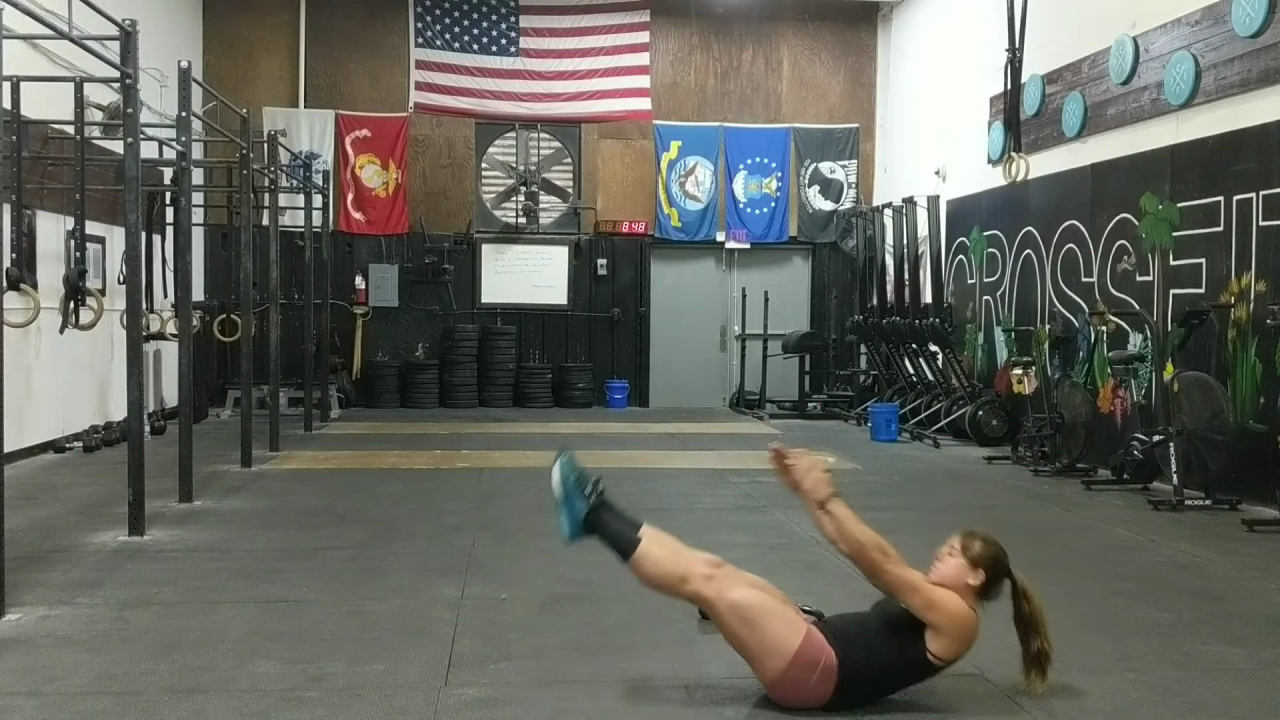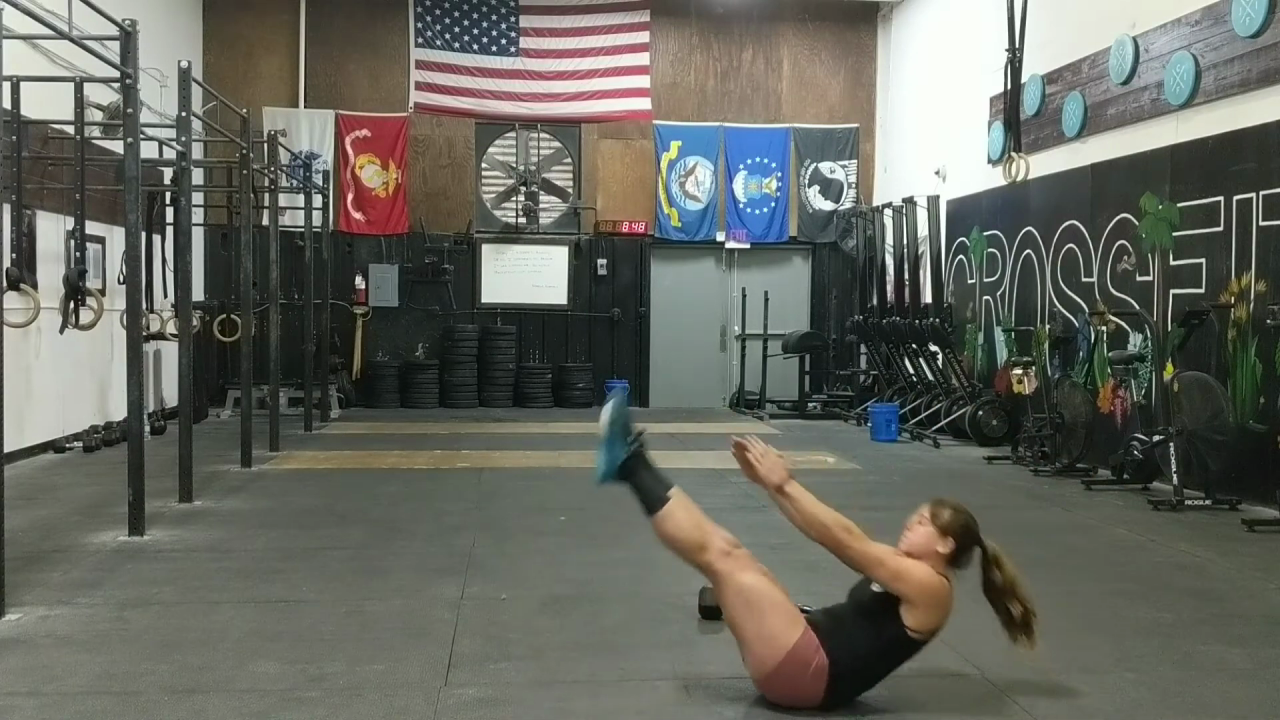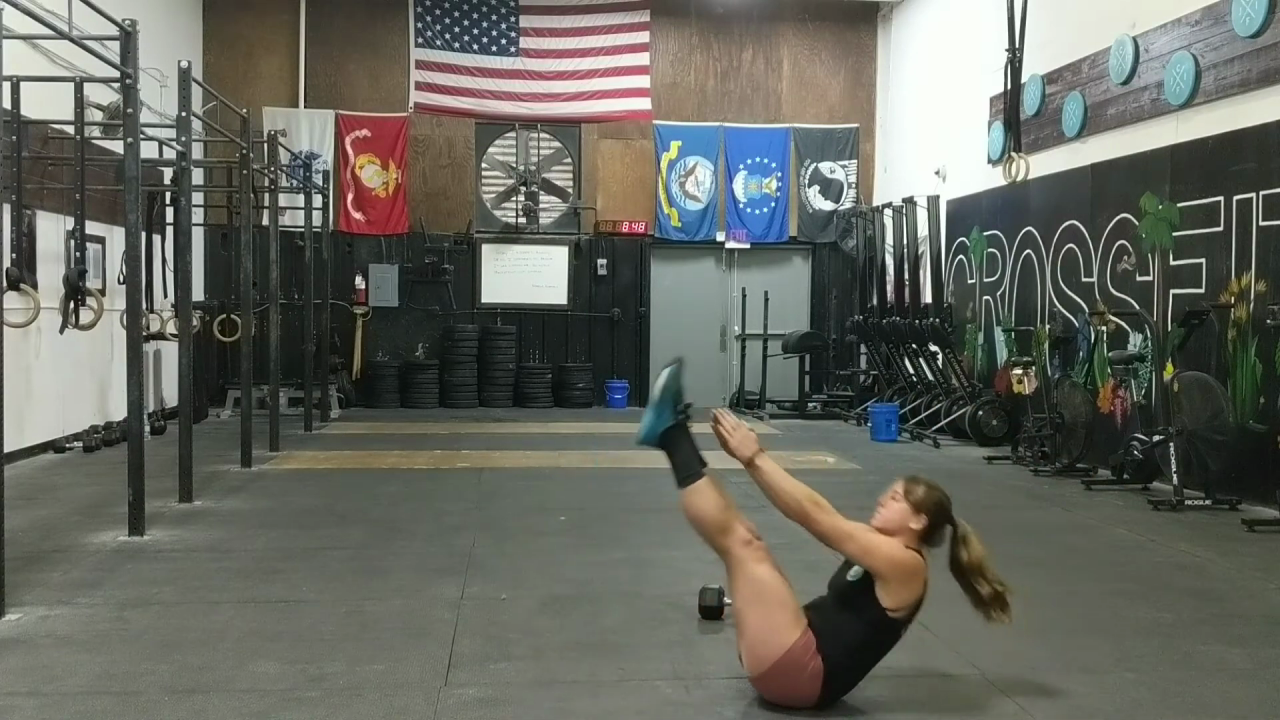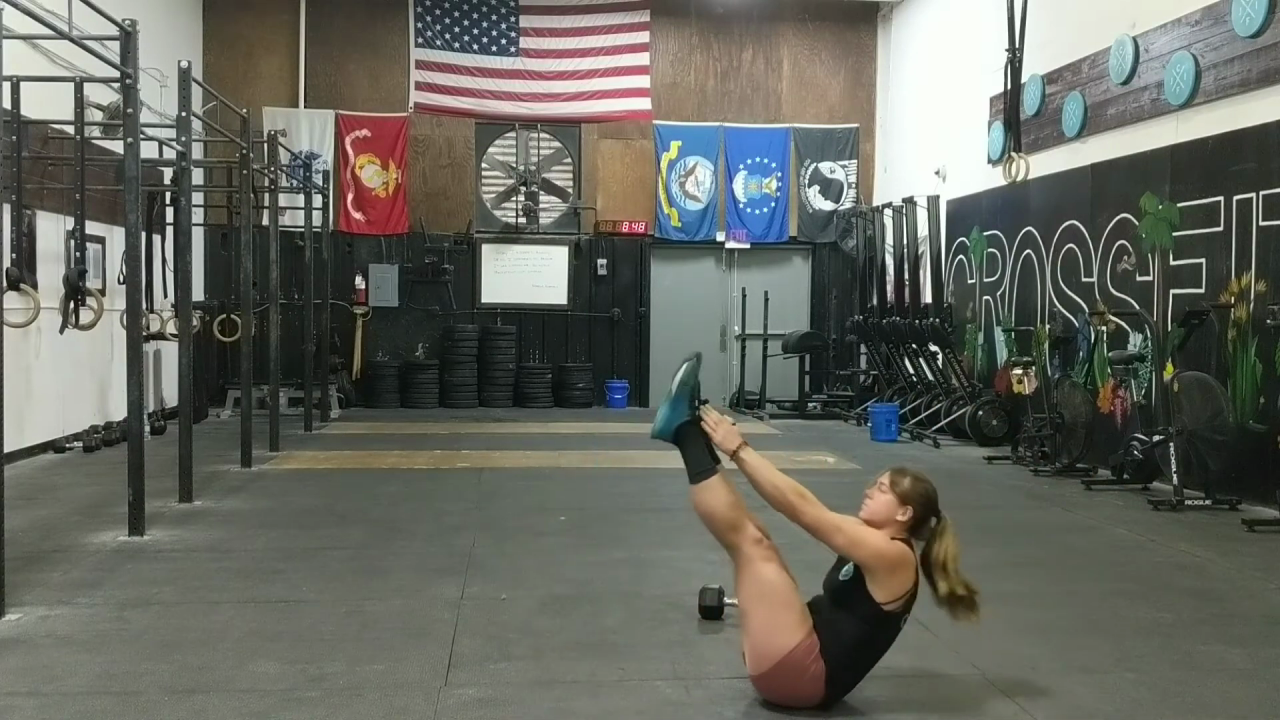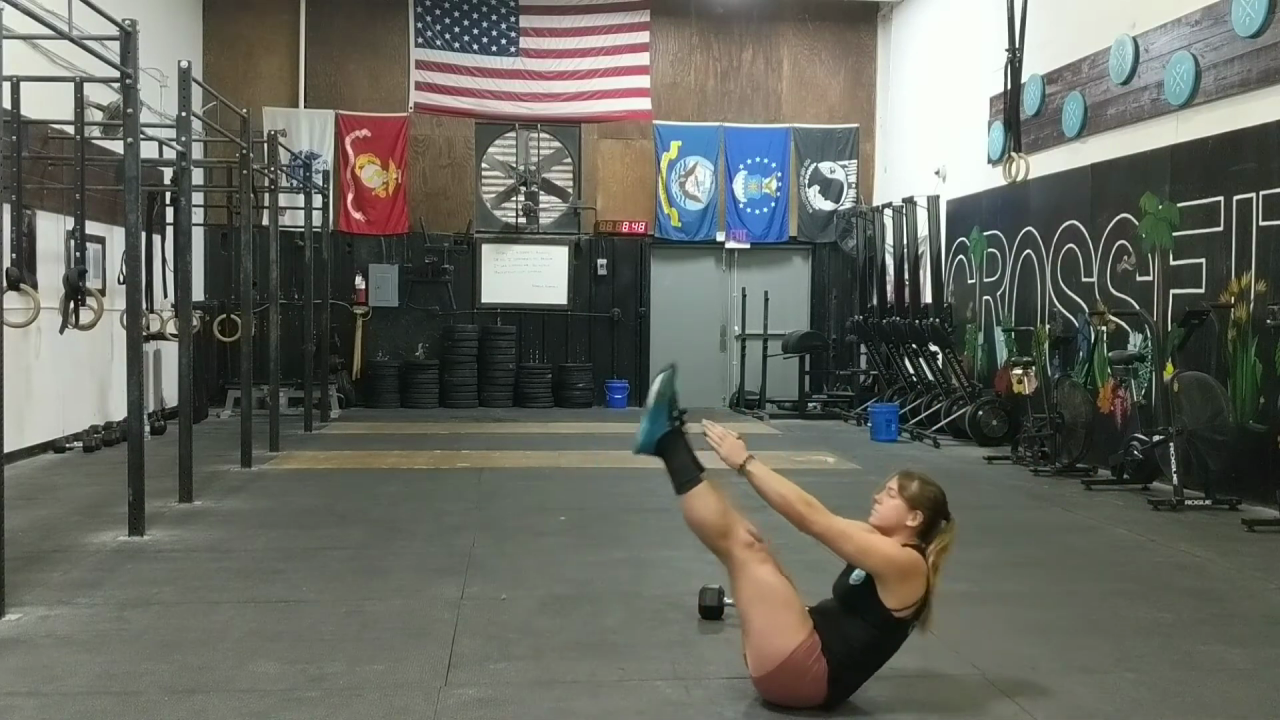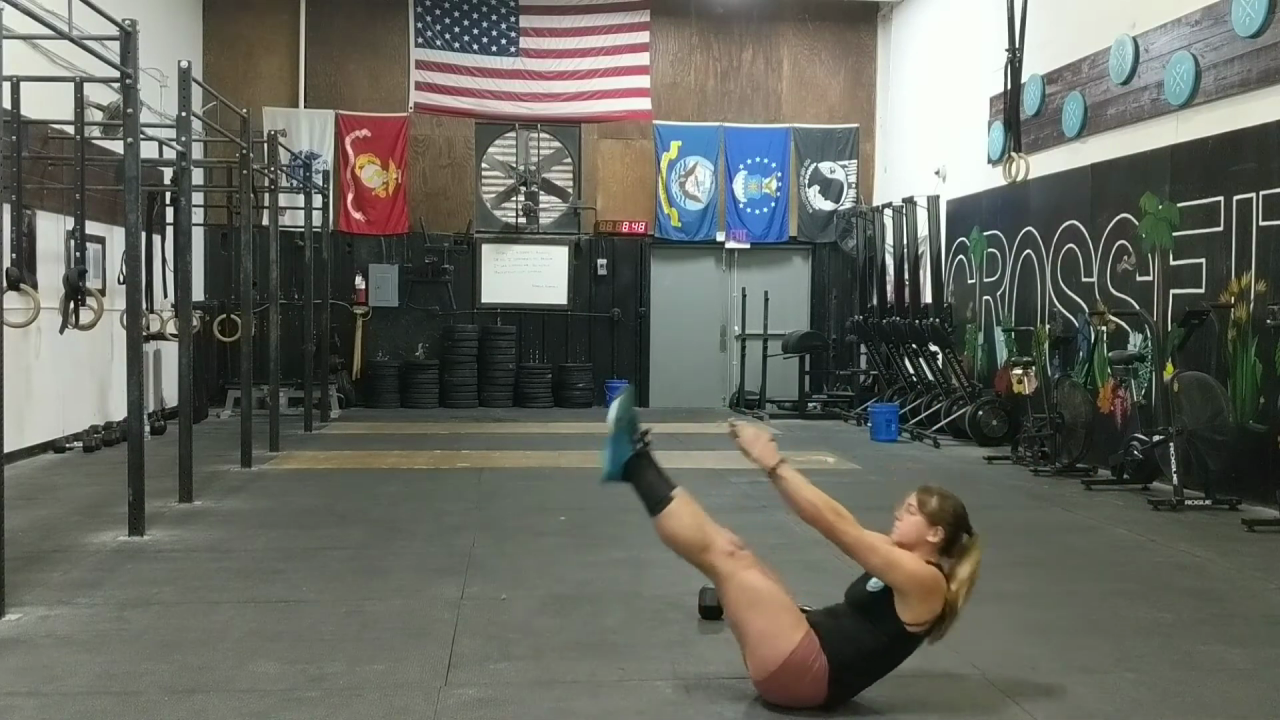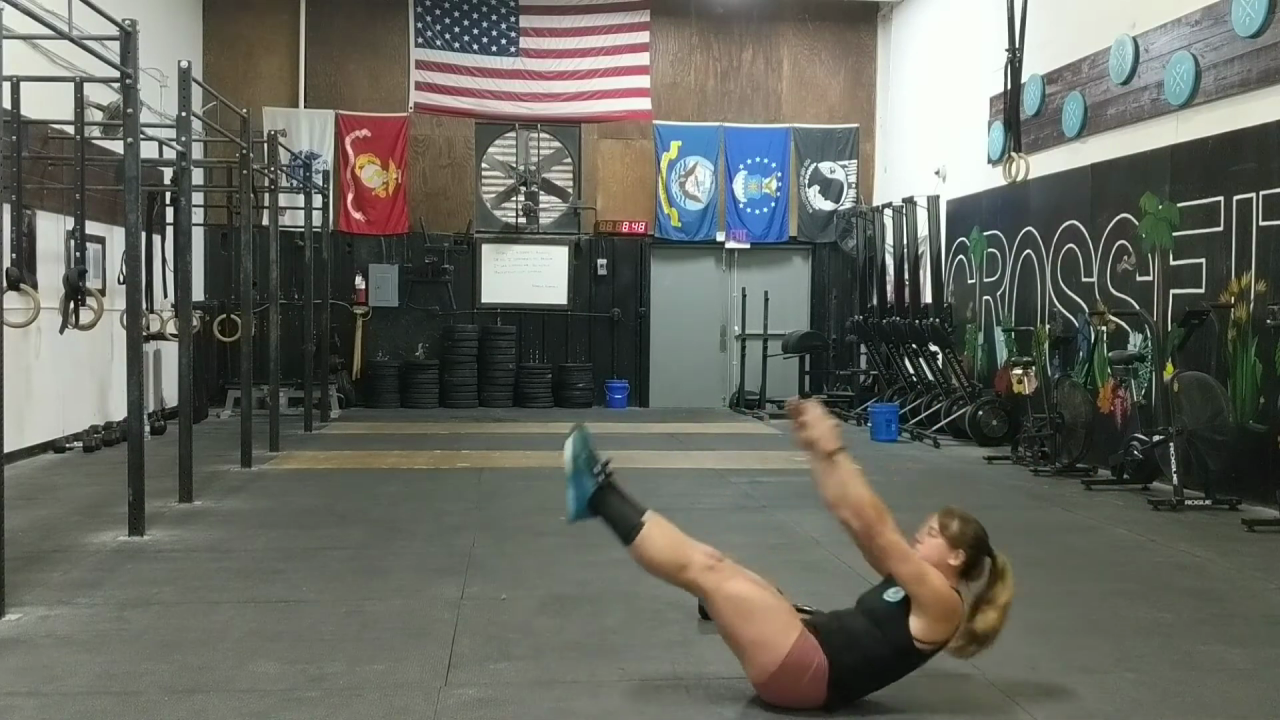
dt=0.1s
person 1, frame 1
left shoulder: (956, 619)
right shoulder: (927, 601)
left elbow: (878, 561)
right elbow: (855, 549)
left wrist: (827, 500)
right wrist: (807, 490)
left hip: (816, 673)
right hip: (817, 642)
left knee: (705, 582)
right knee: (711, 569)
left ankle: (596, 516)
right ankle: (596, 513)
person 1, frame 2
left shoulder: (926, 585)
right shoulder: (898, 568)
left elbow: (842, 536)
right elbow: (840, 538)
left wrist: (783, 484)
right wrist: (770, 478)
left hip: (808, 677)
right hip: (799, 666)
left knee: (720, 554)
right knee: (720, 547)
left ankle: (633, 464)
right ankle: (632, 463)
person 1, frame 3
left shoulder: (901, 563)
right shoulder: (881, 550)
left elbow: (818, 516)
right elbow: (823, 518)
left wrist: (753, 458)
right wrist: (753, 458)
left hip: (798, 674)
right hip: (790, 665)
left knee: (742, 544)
right knee: (741, 540)
left ankle: (674, 433)
person 1, frame 4
left shoulder: (893, 557)
right shoulder: (873, 544)
left elbow: (807, 511)
right elbow: (802, 509)
left wrist: (739, 450)
right wrist: (740, 451)
left hip: (799, 674)
right hip: (787, 664)
left knee: (751, 540)
right knee: (748, 537)
left ankle: (687, 427)
person 1, frame 5
left shoulder: (902, 564)
right shoulder: (881, 549)
left elbow: (813, 517)
right elbow: (813, 517)
left wrist: (744, 462)
right wrist: (744, 460)
left hip: (801, 675)
right hip: (791, 662)
left knee: (743, 546)
right knee: (741, 541)
left ankle: (669, 439)
right ankle: (669, 442)
person 1, frame 6
left shoulder: (925, 580)
right shoulder: (902, 564)
left elbow: (838, 525)
right elbow: (835, 522)
left wrist: (773, 464)
right wrist: (773, 463)
left hip: (806, 673)
right hip: (804, 654)
left knee: (724, 555)
right knee: (726, 550)
left ankle: (634, 462)
right ankle: (633, 462)
person 1, frame 7
left shoulder: (941, 602)
right shoulder: (911, 578)
left elbow: (875, 527)
right elbow: (850, 516)
left wrist: (835, 451)
right wrist: (817, 452)
left hip: (806, 675)
right hip: (805, 654)
left knee: (705, 569)
right knee: (709, 562)
left ankle: (601, 494)
right ankle: (601, 494)
